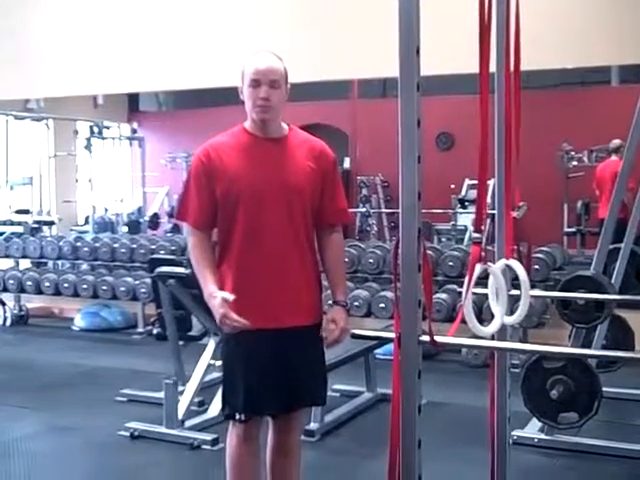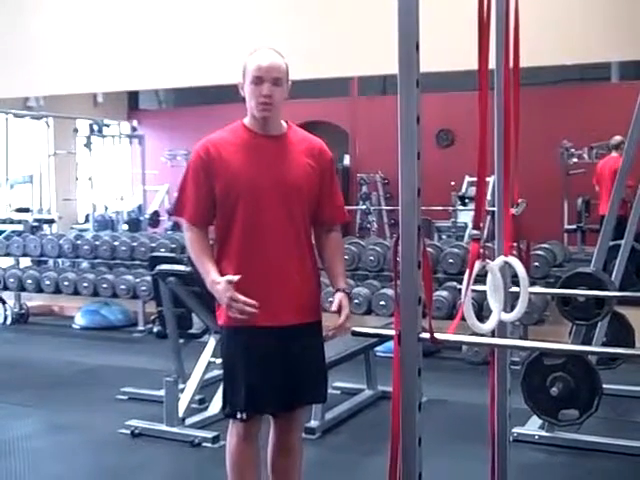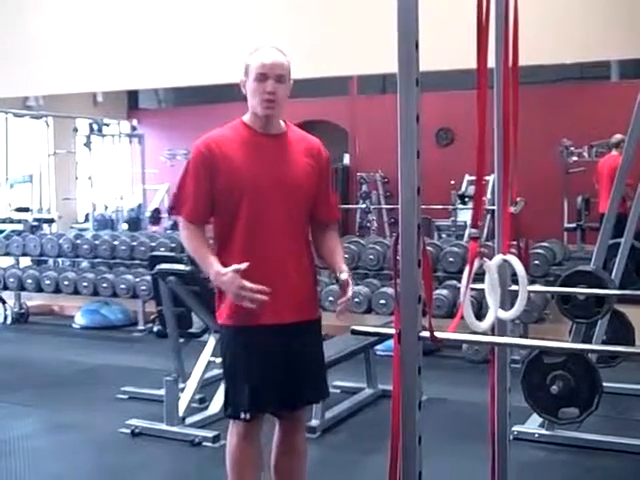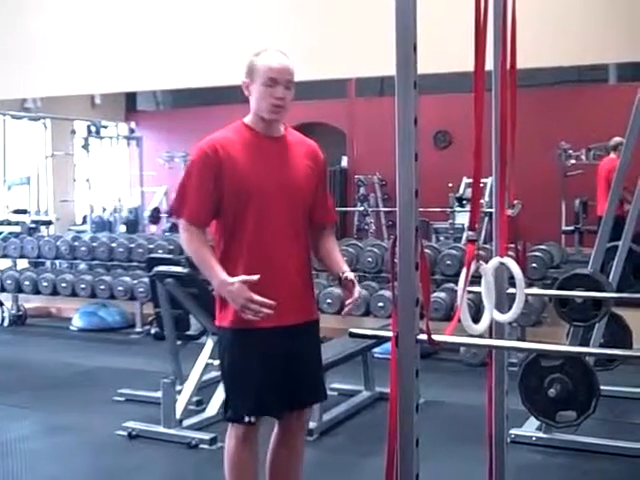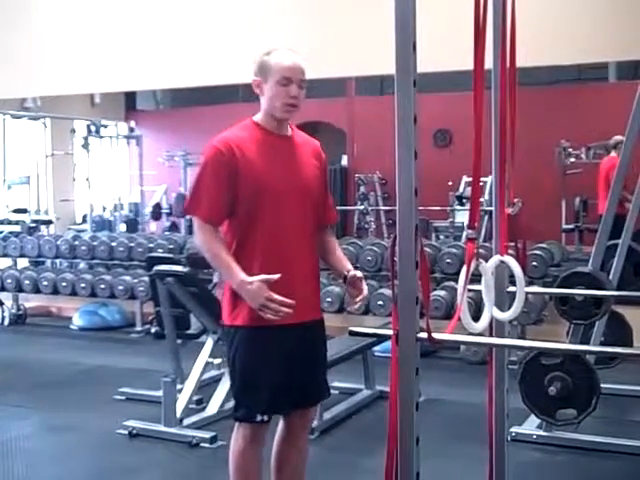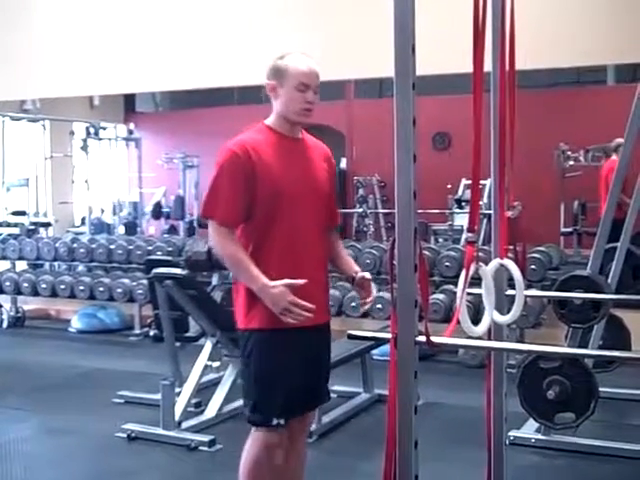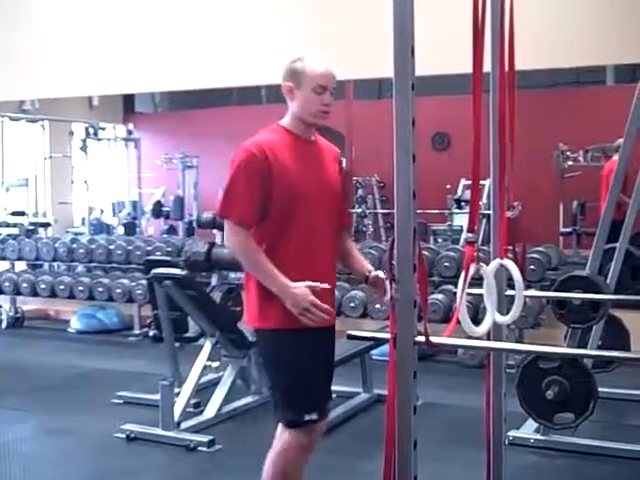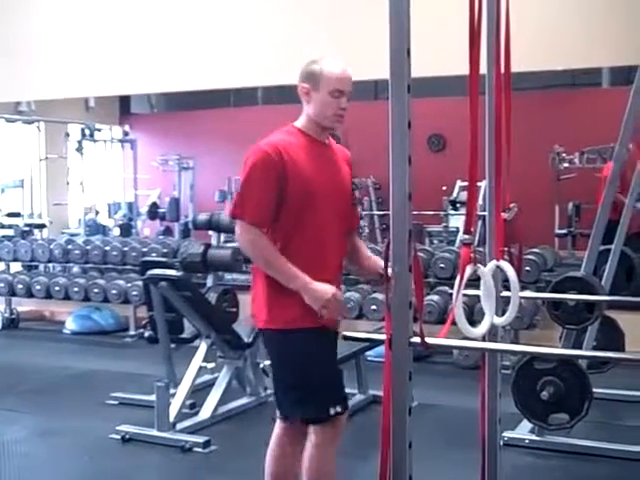
dt=0.2s
person 1, frame 1
left shoulder: (317, 154)
right shoulder: (212, 156)
left elbow: (330, 233)
right elbow: (197, 234)
left wrist: (339, 301)
right wrist: (211, 291)
left hip: (302, 315)
right hip: (244, 317)
left knee: (290, 420)
right knee: (245, 422)
person 1, frame 2
left shoulder: (315, 152)
right shoulder: (212, 152)
left elbow: (329, 230)
right elbow: (193, 228)
left wrist: (340, 287)
right wrist: (214, 280)
left hip: (302, 313)
right hip: (244, 315)
left knee: (292, 419)
right knee: (245, 421)
person 1, frame 3
left shoulder: (313, 151)
right shoulder: (213, 149)
left elbow: (324, 226)
right elbow: (190, 225)
left wrist: (341, 269)
right wrist: (218, 273)
left hip: (301, 311)
right hip: (244, 312)
left knee: (296, 418)
right knee: (246, 421)
person 1, frame 4
left shoulder: (310, 153)
right shoulder: (215, 151)
right elbow: (190, 229)
left wrist: (341, 271)
right wrist: (223, 282)
left hip: (300, 313)
right hip: (245, 316)
left knee: (296, 418)
right knee: (244, 424)
person 1, frame 5
left shoulder: (312, 151)
right shoulder: (227, 149)
right elbow: (204, 229)
left wrist: (346, 271)
right wrist: (241, 282)
left hip: (306, 311)
right hip: (255, 315)
left knee: (301, 416)
right knee: (252, 423)
person 1, frame 6
left shoulder: (321, 154)
right shoulder: (242, 152)
right elbow: (220, 234)
left wrist: (354, 273)
right wrist: (264, 288)
left hip: (314, 314)
right hip: (268, 317)
left knee: (300, 422)
right knee: (269, 429)
person 1, frame 7
left shoulder: (331, 155)
right shoulder: (258, 152)
right elbow: (236, 235)
left wrist: (366, 272)
right wrist: (285, 289)
left hip: (319, 313)
right hip: (279, 315)
left knee: (300, 424)
right knee: (303, 425)
person 1, frame 8
left shoulder: (341, 158)
right shoulder: (272, 153)
right elbow: (248, 235)
left wrist: (380, 270)
right wrist: (306, 286)
left hip: (320, 313)
right hip: (288, 314)
left knee: (295, 420)
right knee: (328, 420)
